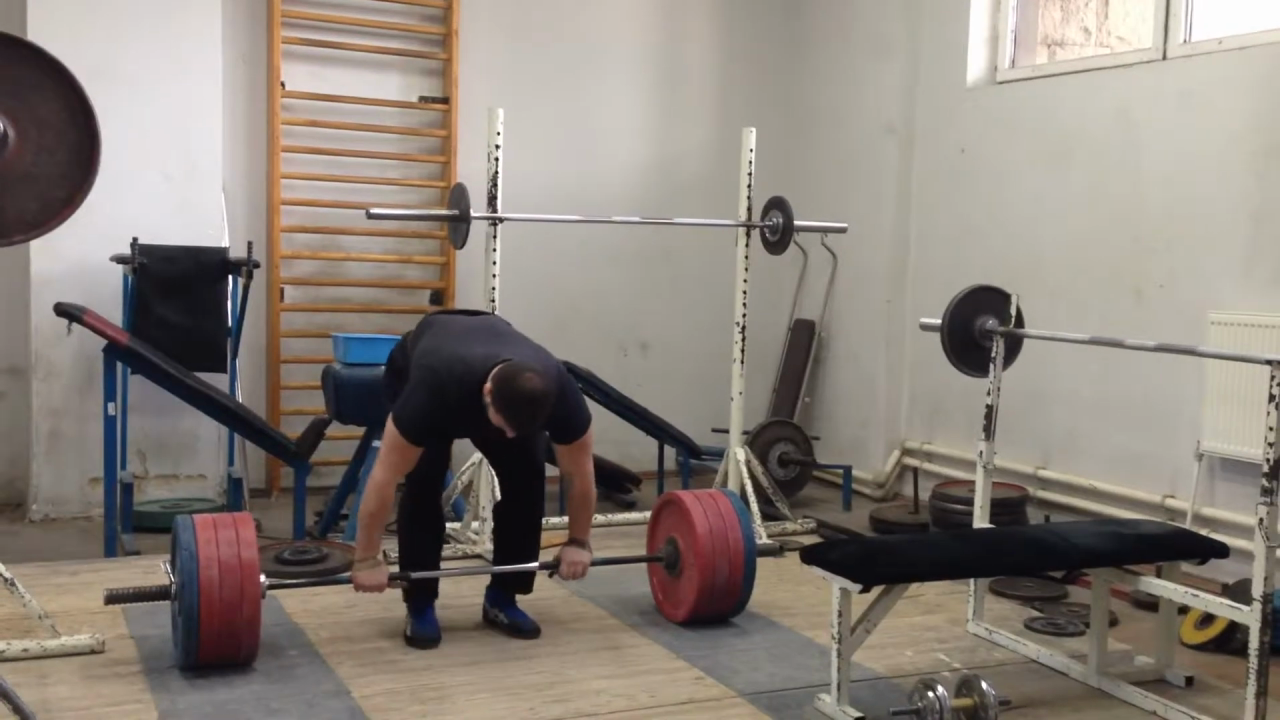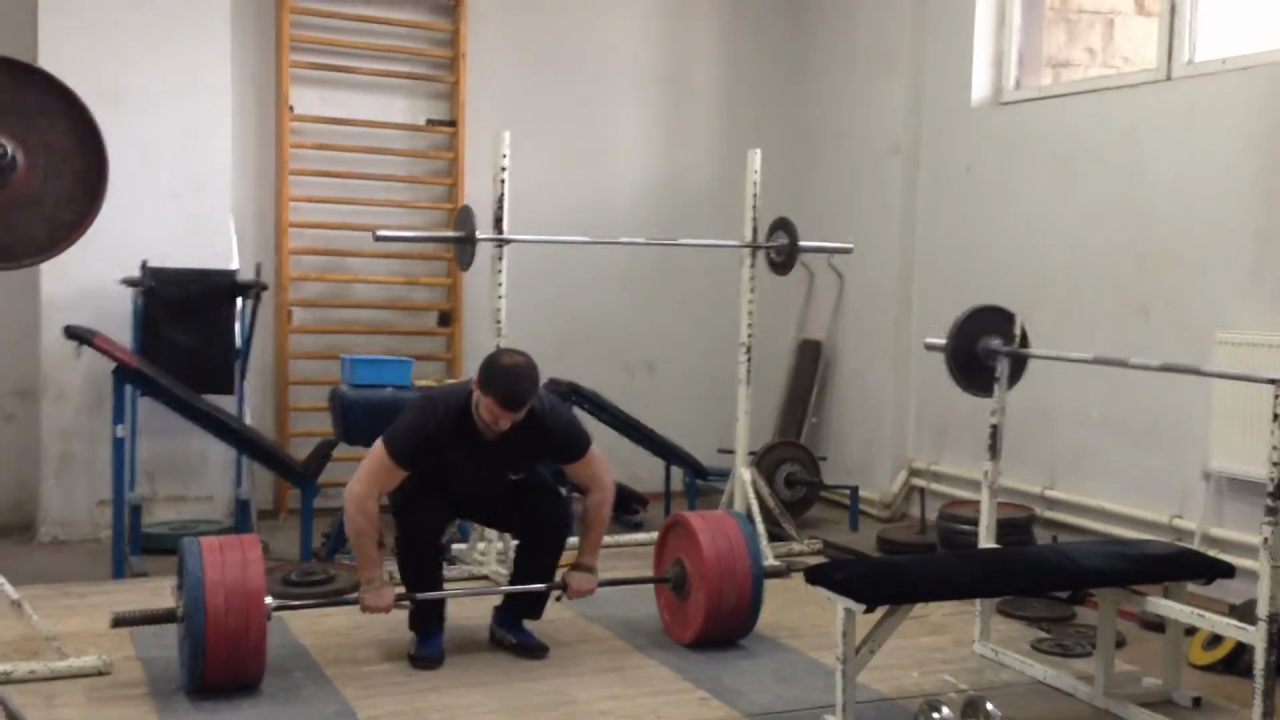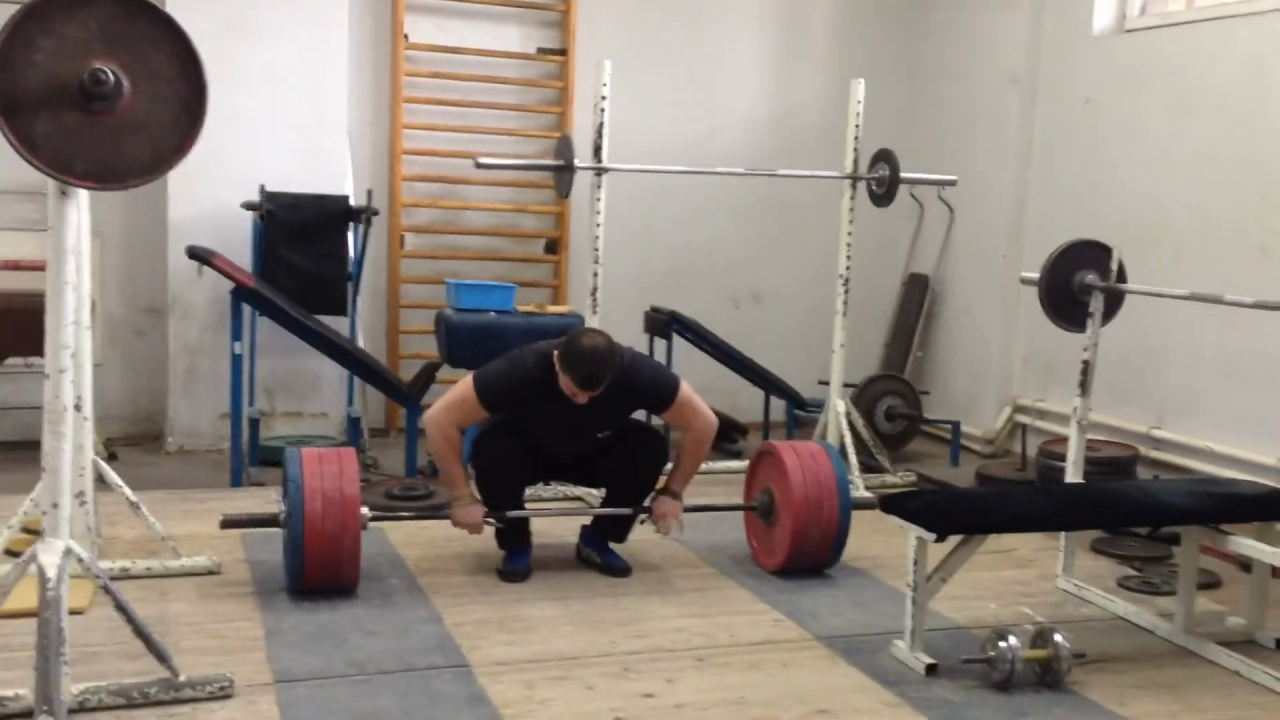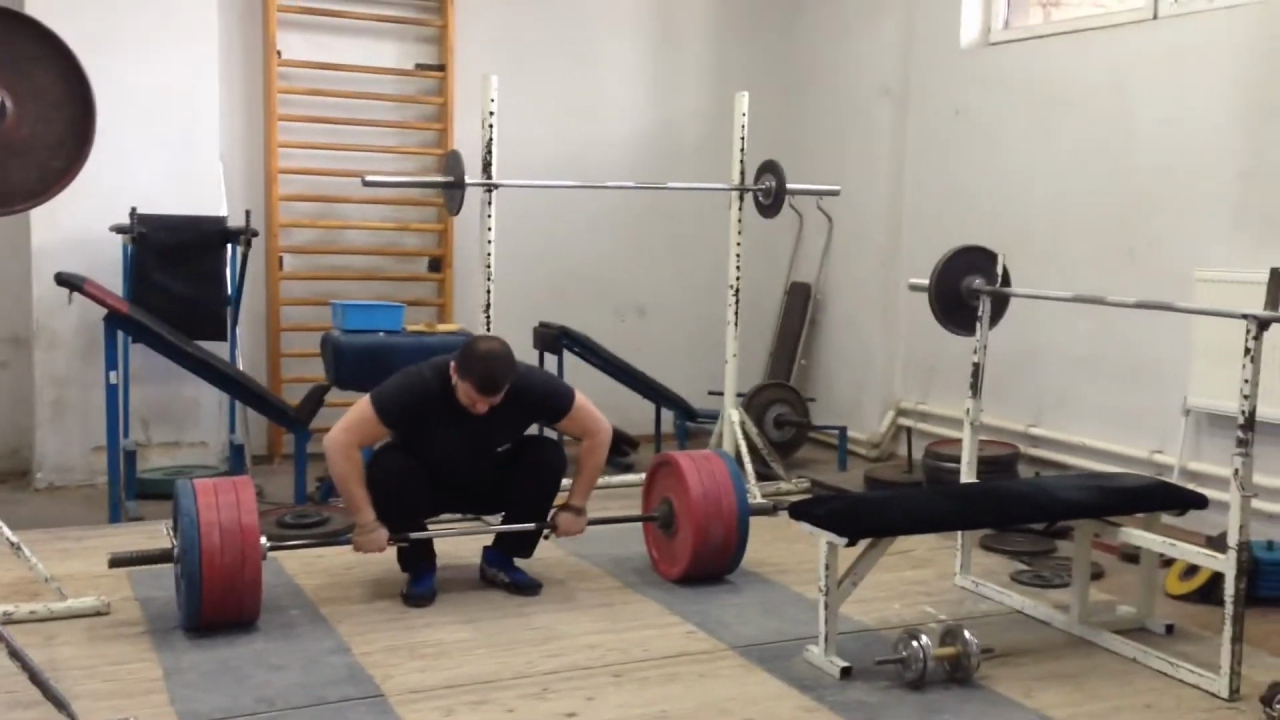
dt=1s
person 1, frame 1
left shoulder: (561, 394)
right shoulder: (434, 387)
left elbow: (579, 474)
right elbow: (385, 477)
left wrist: (579, 542)
right wrist: (367, 559)
right hip: (413, 368)
left knee: (527, 478)
right knee: (424, 483)
left ankle: (501, 598)
right ankle: (420, 605)
person 1, frame 2
left shoulder: (552, 419)
right shoulder: (433, 414)
left elbow: (601, 486)
right elbow: (359, 493)
left wrist: (586, 565)
right wrist: (372, 581)
left hip: (505, 490)
right hip: (433, 486)
left knee: (554, 515)
right knee: (417, 520)
left ankle: (510, 620)
right ankle: (427, 629)
person 1, frame 3
left shoulder: (637, 373)
right shoulder: (521, 369)
left elbow: (704, 423)
right elbow: (438, 419)
left wrist: (671, 493)
right wrist: (462, 499)
left hip: (594, 453)
right hip: (526, 451)
left knee: (651, 448)
right knee: (493, 451)
left ankle: (596, 540)
right ankle: (515, 544)
person 1, frame 4
left shoulder: (532, 385)
right shoulder: (418, 386)
left elbow: (598, 431)
right elbow: (339, 441)
left wrist: (575, 506)
right wrist: (366, 523)
left hip: (491, 484)
right hip: (424, 487)
left knee: (549, 457)
right knee: (388, 468)
left ankle: (500, 559)
right ankle: (419, 567)
